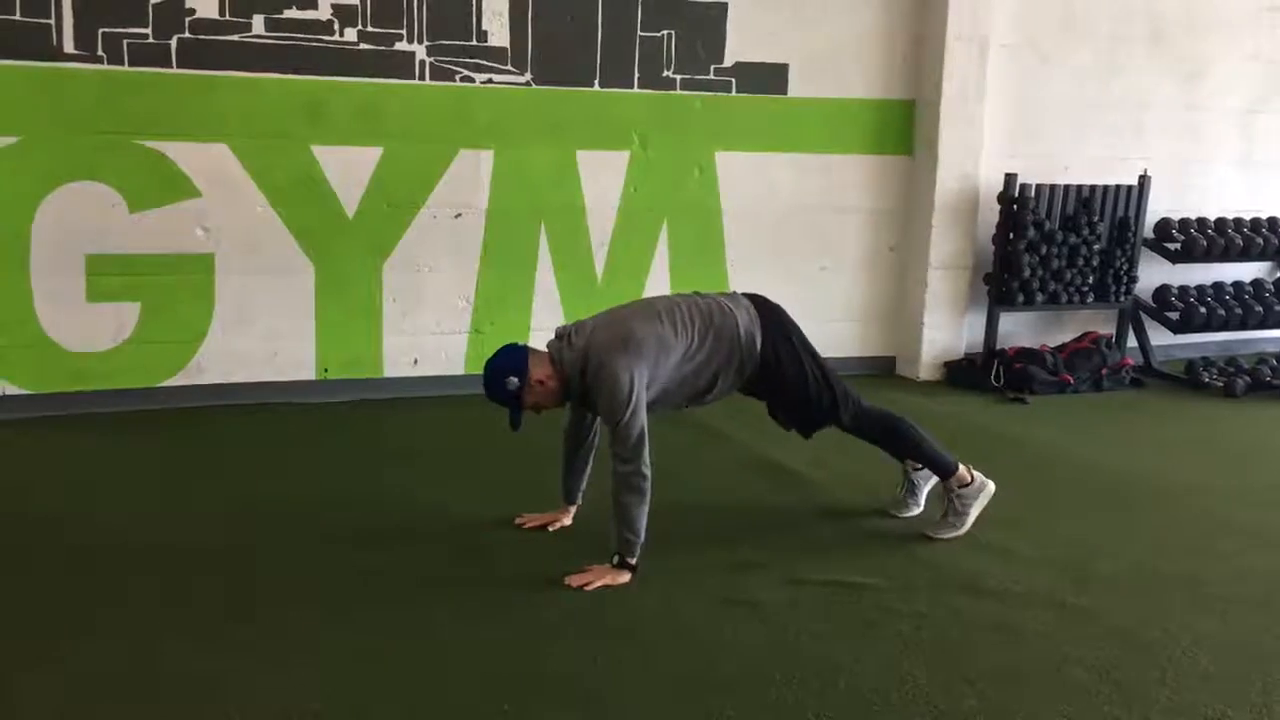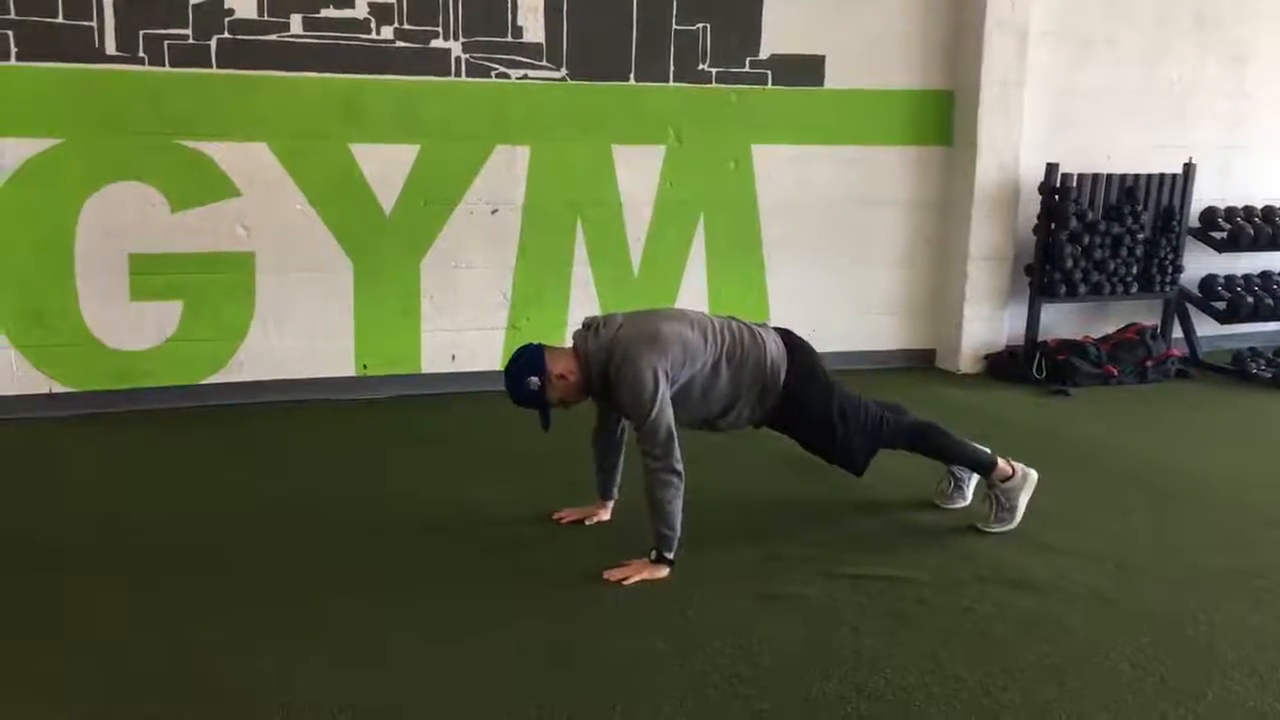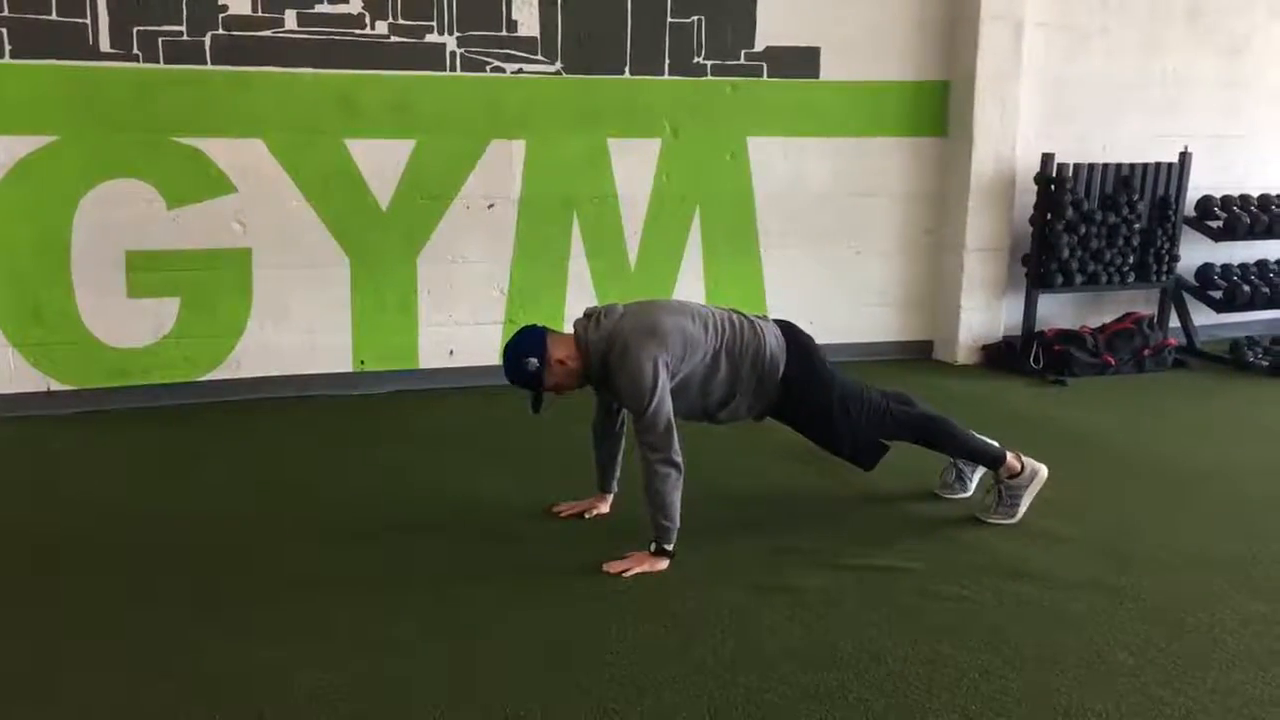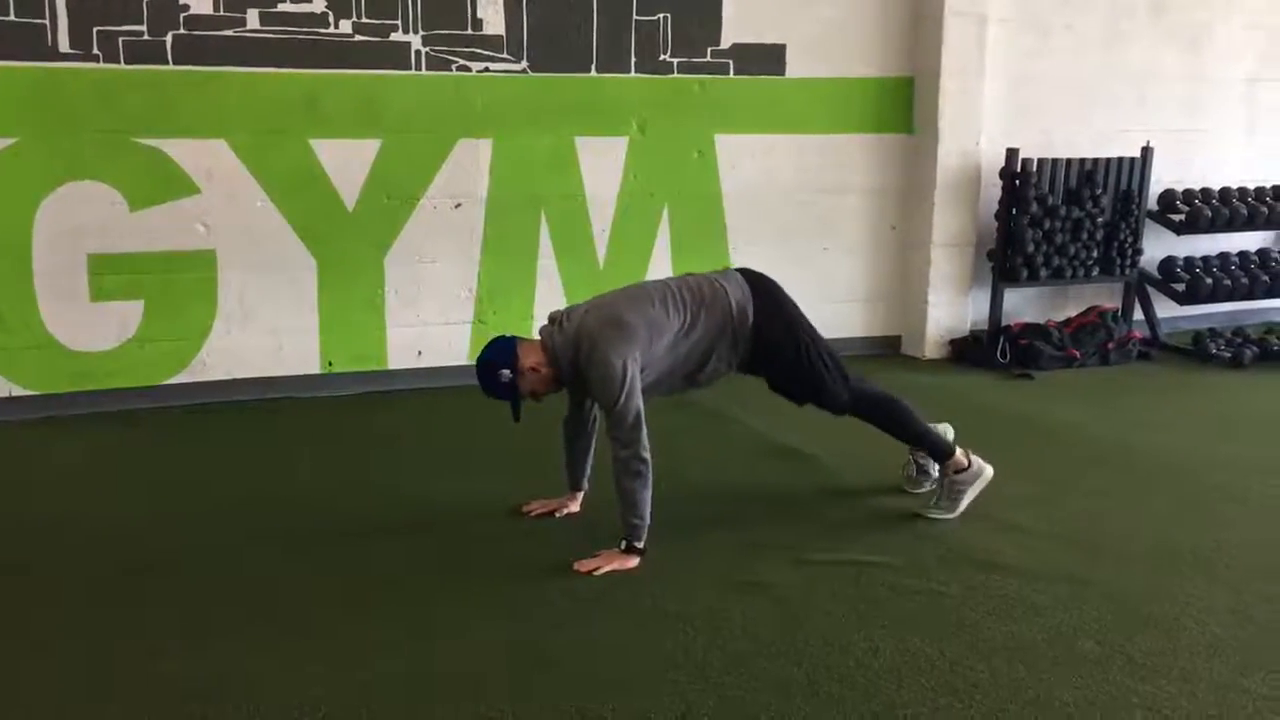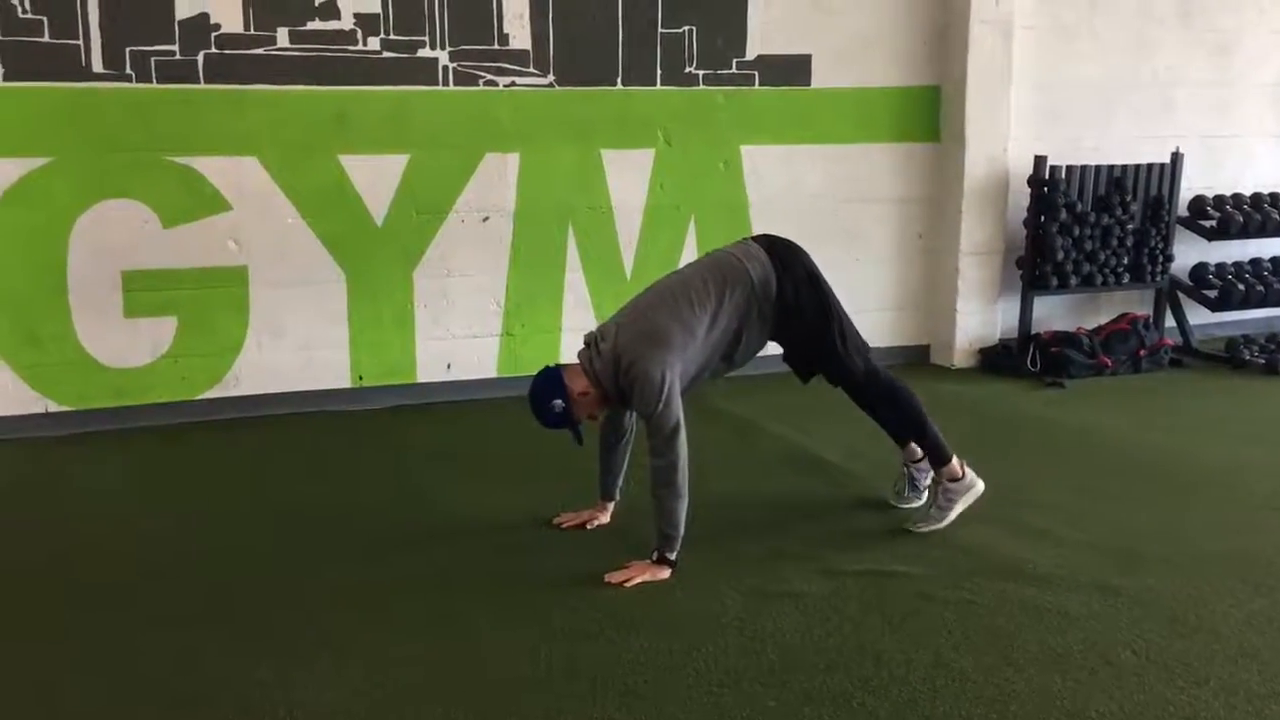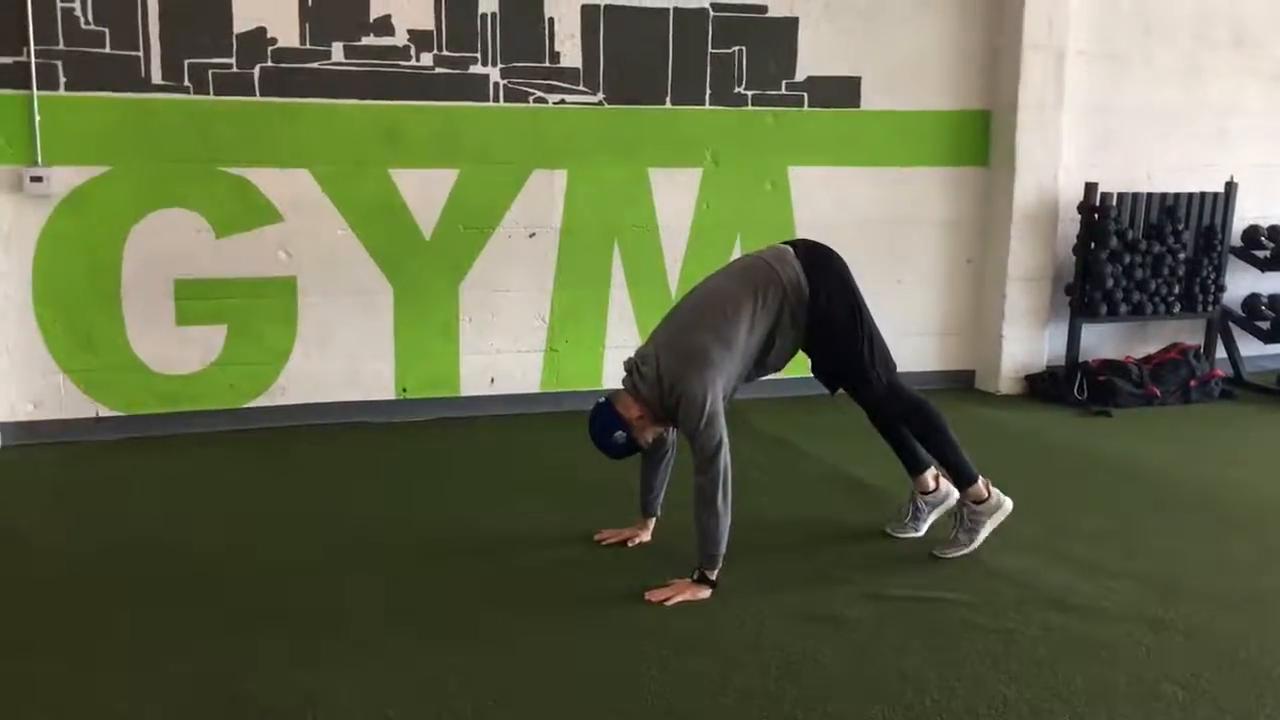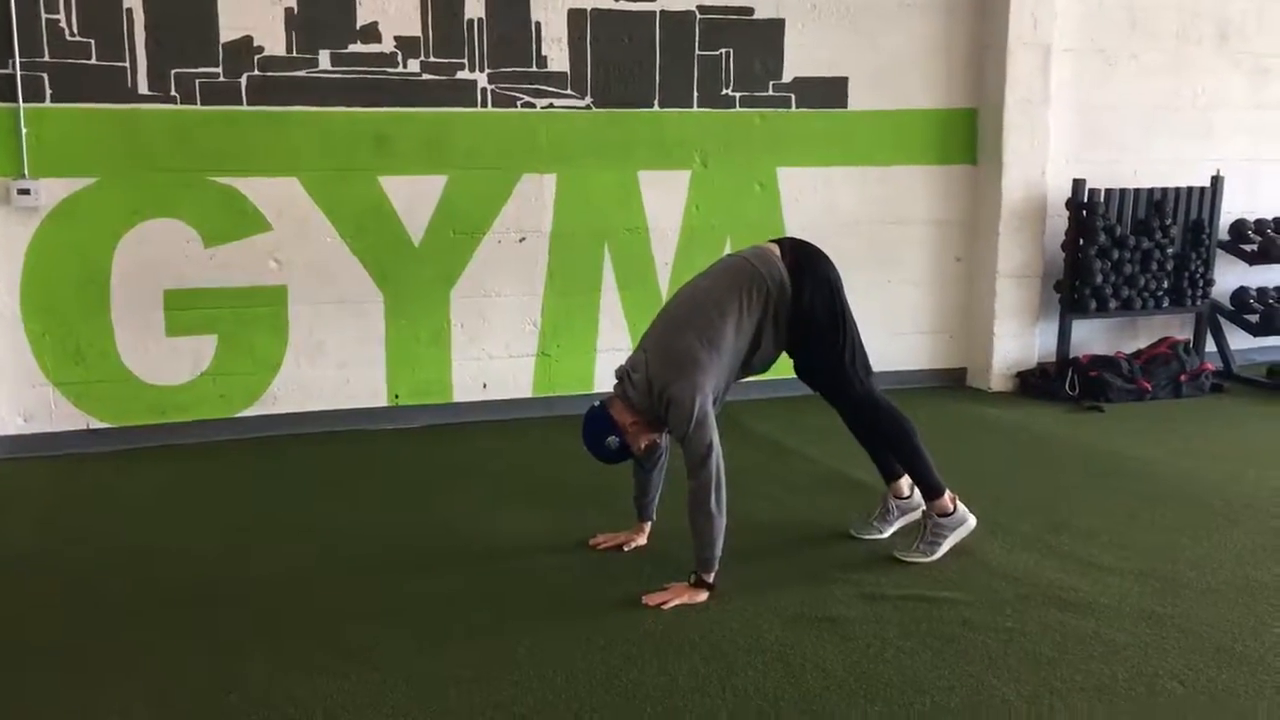
dt=0.7s
person 1, frame 1
left shoulder: (609, 369)
right shoulder: (573, 356)
left elbow: (632, 464)
right elbow: (581, 431)
left wrist: (625, 563)
right wrist: (567, 506)
left hip: (757, 337)
right hip: (738, 327)
left knee: (845, 412)
right knee: (834, 411)
left ankle: (962, 481)
right ankle: (917, 468)
person 1, frame 2
left shoulder: (632, 365)
right shoulder: (596, 351)
left elbow: (663, 460)
right elbow: (609, 428)
left wrist: (662, 557)
right wrist: (605, 501)
left hip: (781, 376)
right hip: (763, 370)
left knee: (879, 429)
right knee: (870, 420)
left ankle: (1005, 474)
right ankle: (962, 462)
person 1, frame 3
left shoulder: (632, 355)
right shoulder: (600, 339)
left elbow: (661, 451)
right elbow: (609, 418)
left wrist: (662, 549)
right wrist: (604, 494)
left hip: (781, 370)
right hip: (765, 358)
left knee: (882, 419)
right knee: (875, 409)
left ankle: (1013, 468)
right ankle: (967, 451)
person 1, frame 4
left shoulder: (601, 352)
right shoulder: (568, 340)
left elbow: (631, 447)
right elbow: (581, 415)
left wrist: (633, 547)
right wrist: (575, 493)
left hip: (752, 314)
right hip: (734, 308)
left knee: (844, 393)
right knee: (833, 389)
left ankle: (961, 464)
right ankle: (927, 439)
person 1, frame 5
left shoulder: (644, 367)
right shoulder: (605, 356)
left elbow: (669, 457)
right elbow: (618, 427)
left wrist: (665, 560)
right wrist: (605, 504)
left hip: (778, 276)
right hip: (755, 271)
left knee: (859, 372)
right knee: (844, 373)
left ankle: (953, 475)
right ankle: (917, 456)
person 1, frame 6
left shoulder: (690, 387)
right shoulder: (646, 377)
left elbow: (712, 475)
right elbow: (659, 446)
left wrist: (705, 579)
right wrist: (646, 523)
left hip: (811, 282)
right hip: (791, 278)
left knee: (882, 390)
right knee: (864, 391)
left ankle: (979, 497)
right ankle: (928, 488)
person 1, frame 7
left shoulder: (680, 393)
right shoulder: (639, 380)
left elbow: (706, 479)
right elbow: (653, 449)
left wrist: (703, 582)
right wrist: (642, 527)
left hip: (798, 278)
right hip: (774, 275)
left knee: (857, 397)
right knee: (843, 396)
left ankle: (945, 509)
right ankle: (902, 494)
